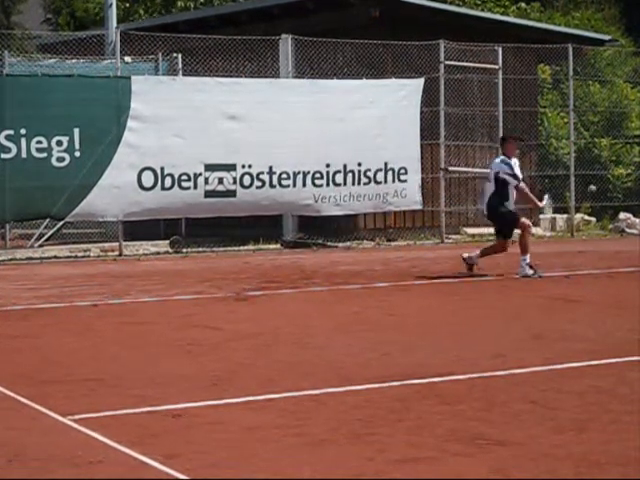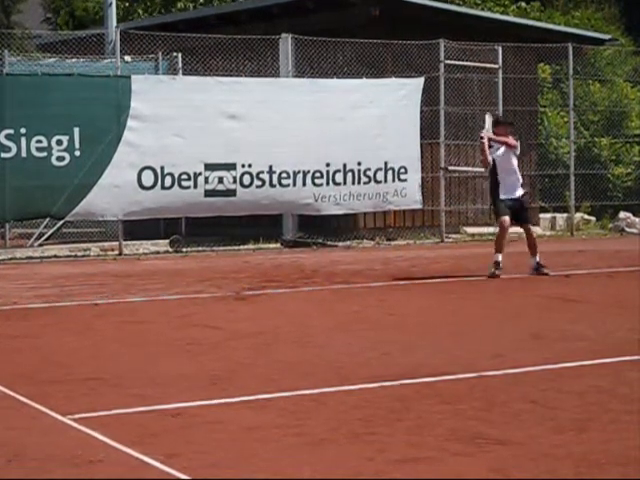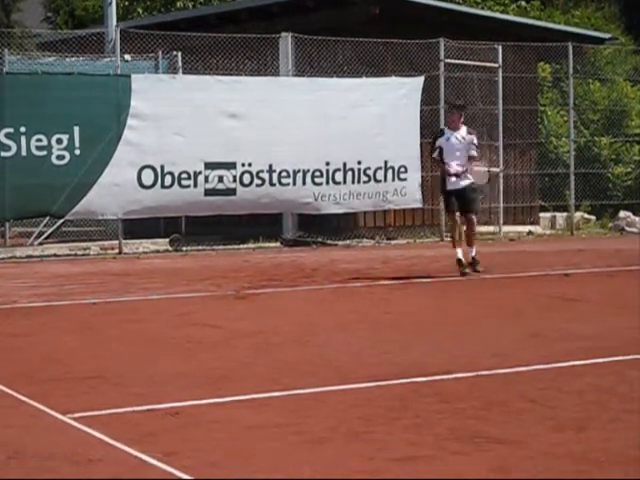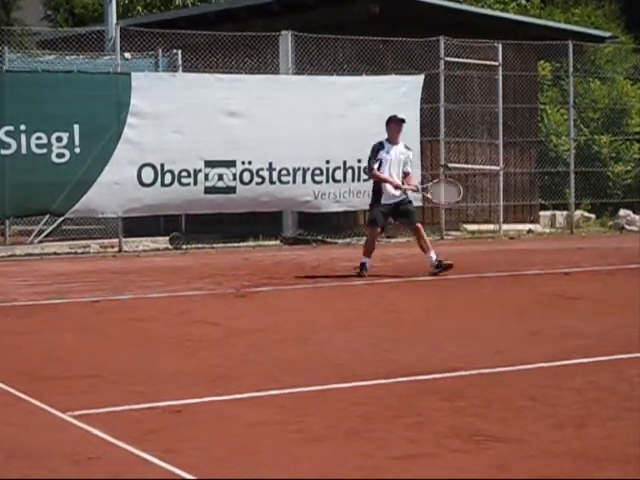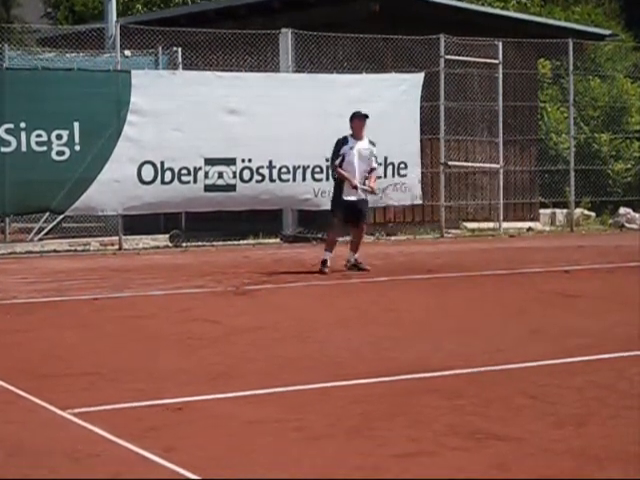
dt=0.4s
person 1, frame 1
left shoulder: (513, 162)
right shoulder: (504, 165)
right elbow: (521, 188)
right wrist: (537, 204)
left hip: (500, 207)
right hip: (498, 208)
left knee: (503, 245)
right knee: (526, 225)
left ankle: (471, 258)
right ankle: (525, 266)
person 1, frame 2
left shoulder: (512, 143)
right shoulder: (490, 148)
left elbow: (511, 143)
right elbow: (487, 165)
left wrist: (491, 136)
right wrist: (484, 146)
left hip: (517, 195)
right hip: (500, 196)
left knee: (529, 229)
right knee: (504, 224)
left ankle: (536, 263)
right ankle: (497, 263)
person 1, frame 3
left shoulder: (470, 134)
right shoulder: (441, 135)
left elbow: (473, 157)
right elbow: (434, 158)
left wrist: (467, 168)
right wrist: (445, 168)
left hip: (466, 182)
right hip: (449, 184)
left knee: (471, 219)
right knee: (454, 219)
left ankle: (473, 257)
right ankle: (460, 259)
person 1, frame 4
left shoulder: (406, 151)
right shoulder: (379, 148)
left elbow: (407, 173)
right elbow: (372, 172)
left wrist: (409, 184)
right wrist: (391, 181)
left hip: (400, 197)
right hip: (381, 198)
left knee: (417, 227)
right knee: (374, 231)
left ankle: (435, 262)
right ankle: (364, 264)
person 1, frame 5
left shoulder: (371, 146)
right shoulder: (342, 143)
left elbow: (373, 169)
right elbow: (334, 167)
left wrist: (371, 182)
right wrist: (349, 179)
left hip: (360, 194)
right hip: (342, 192)
left knee: (360, 228)
right knee: (335, 224)
left ankle: (352, 259)
right ankle: (326, 260)
